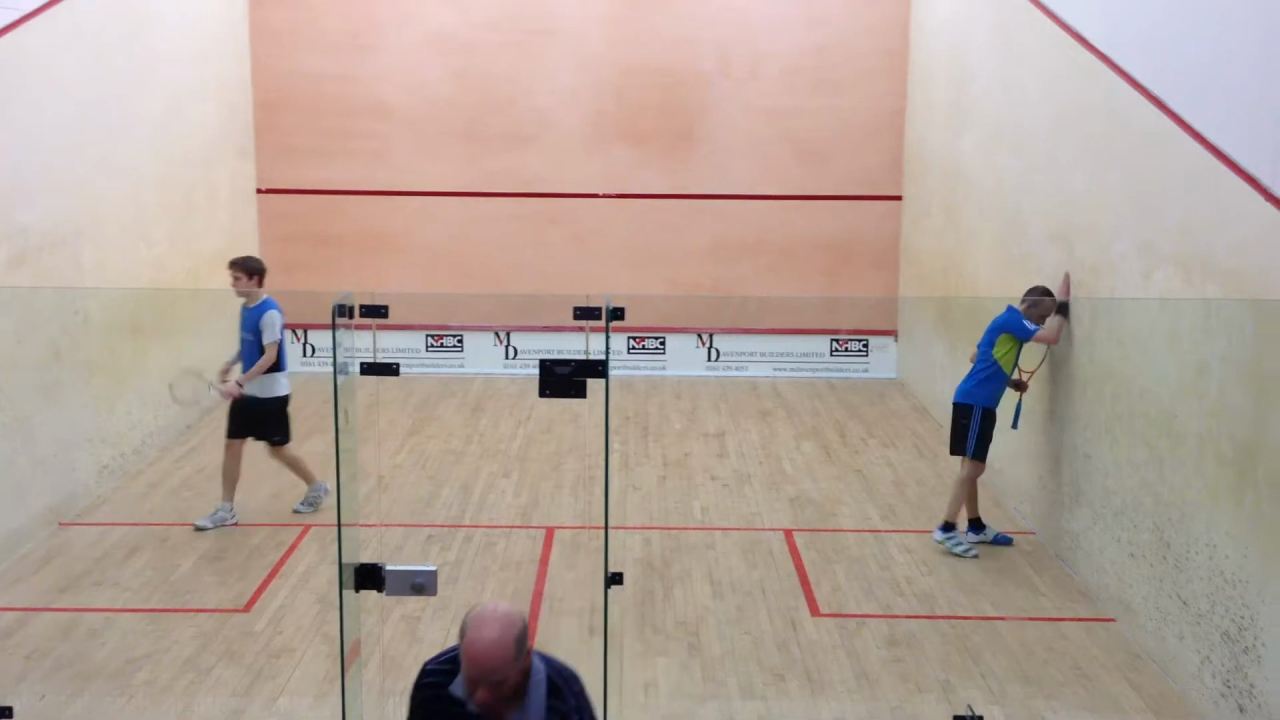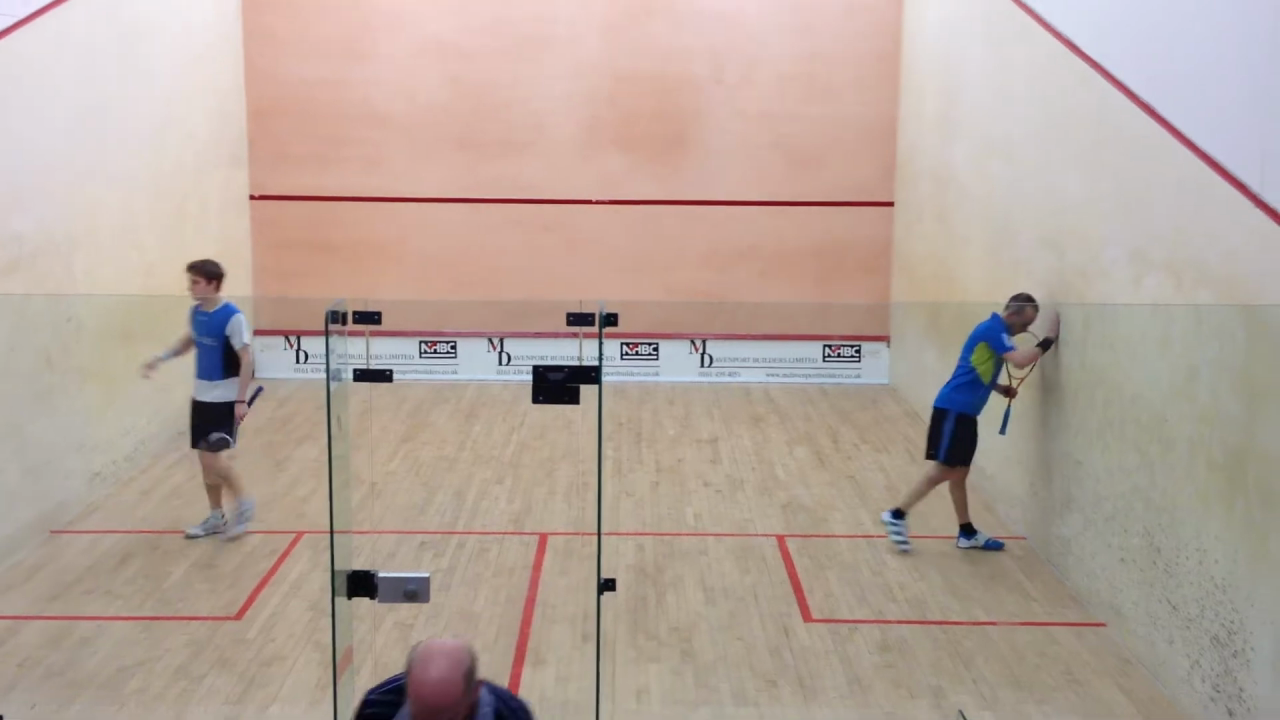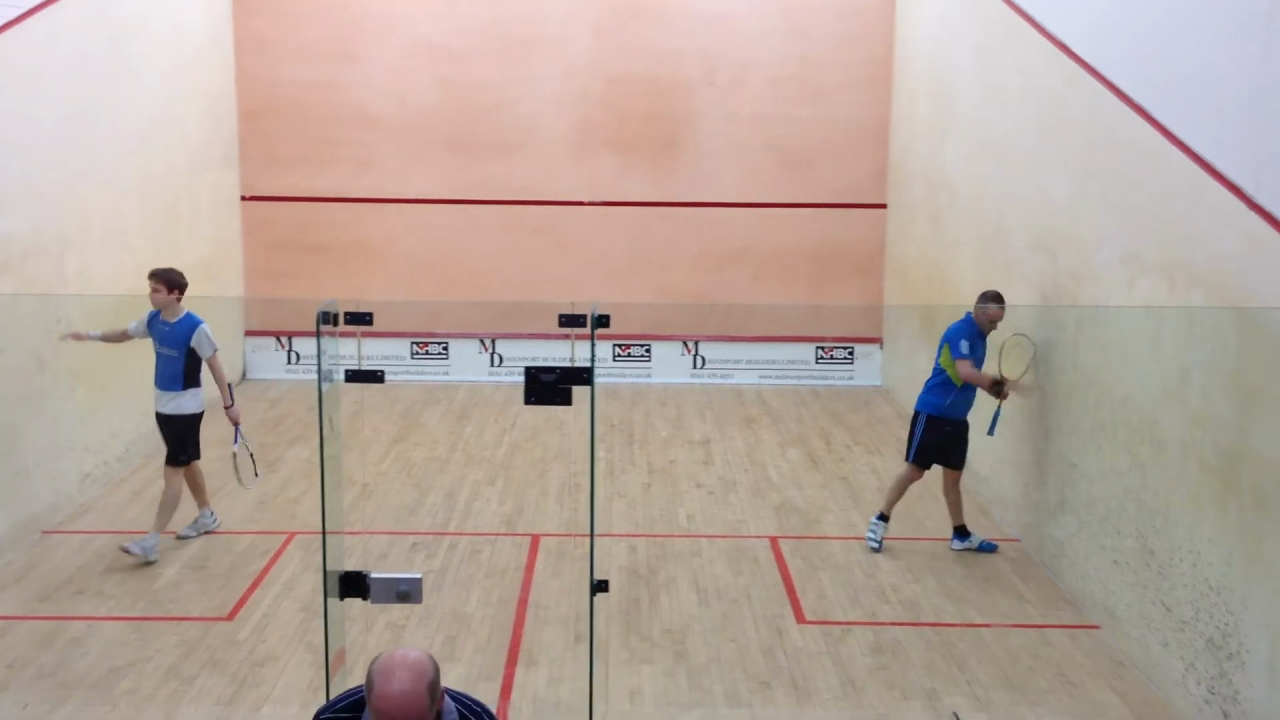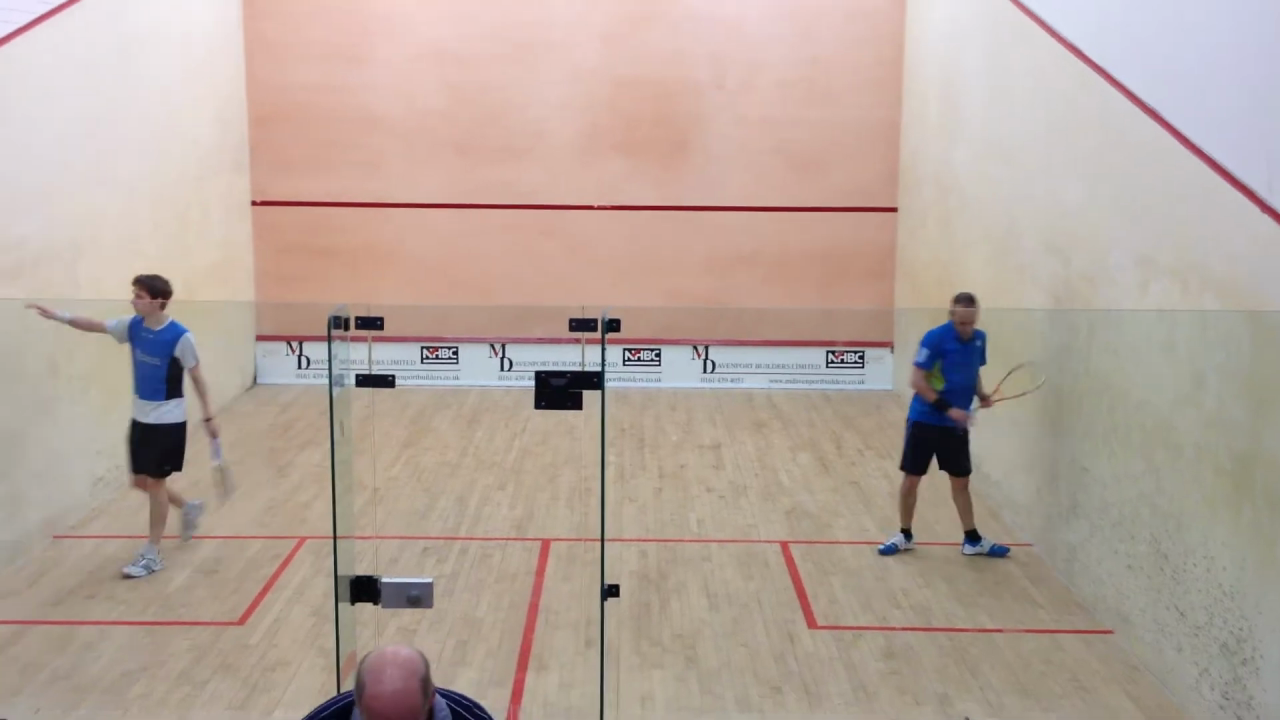
dt=0.2s
person 1, frame 1
left shoulder: (269, 312)
right shoulder: (246, 307)
left elbow: (270, 356)
left wrist: (239, 383)
right wrist: (229, 365)
left hip: (267, 393)
right hip: (246, 391)
left knee: (278, 450)
right knee: (232, 446)
left ankle: (316, 487)
right ankle: (225, 509)
person 1, frame 2
left shoulder: (232, 317)
right shoulder: (197, 312)
left elbow: (246, 361)
right elbow: (189, 341)
left wrist: (241, 401)
right wrist: (161, 357)
left hip: (224, 398)
right hip: (201, 396)
left knee: (211, 458)
right knee: (205, 458)
left ankle: (244, 503)
right ankle: (217, 515)
person 1, frame 3
left shoulder: (196, 328)
right shoulder: (153, 320)
left elbow: (215, 367)
right elbow: (125, 334)
left wrist: (228, 404)
right wrist: (92, 335)
left hip: (185, 409)
right hip: (163, 406)
left knee: (172, 472)
right knee: (187, 464)
left ankle: (152, 542)
right ankle: (206, 516)
person 1, frame 4
left shoulder: (180, 337)
right shoulder: (133, 326)
left elbow: (197, 378)
right elbow: (96, 326)
left wrist: (208, 417)
right wrist: (58, 316)
left hip: (169, 420)
right hip: (141, 417)
left knee: (156, 484)
right knee: (141, 480)
left ankle: (151, 553)
right ankle: (189, 508)
person 2, frame 1
left shoulder: (1008, 321)
right shoulder: (1013, 320)
left elbow: (976, 357)
right elbow: (1051, 337)
left wrist: (1008, 381)
right wrist: (1062, 307)
left hip: (979, 401)
right hip: (975, 401)
left knee: (973, 465)
right knee: (973, 465)
left ankle: (975, 526)
right ankle: (947, 528)
person 2, frame 2
left shoulder: (994, 330)
right shoulder: (993, 329)
right elbow: (1020, 360)
left wrist: (1000, 388)
right wrist: (1048, 340)
left hip: (966, 412)
right hip: (954, 409)
left knee: (959, 473)
right knee: (942, 471)
left ankle: (967, 533)
right ankle: (896, 516)
person 2, frame 3
left shoulder: (978, 333)
right shoulder: (961, 331)
right elbow: (965, 372)
left wrist: (991, 388)
right wrist: (999, 385)
left hip: (957, 417)
right hip: (933, 412)
left knee: (953, 475)
right knee: (914, 471)
left ankle: (961, 535)
right ankle: (881, 520)
person 2, frame 4
left shoulder: (980, 339)
right shoulder: (934, 338)
right elbow: (918, 380)
left wrist: (981, 394)
right wrist: (947, 408)
left hip: (956, 423)
right hip: (924, 420)
left knee: (961, 481)
right knee: (911, 479)
left ankle: (973, 540)
right ankle: (905, 535)
